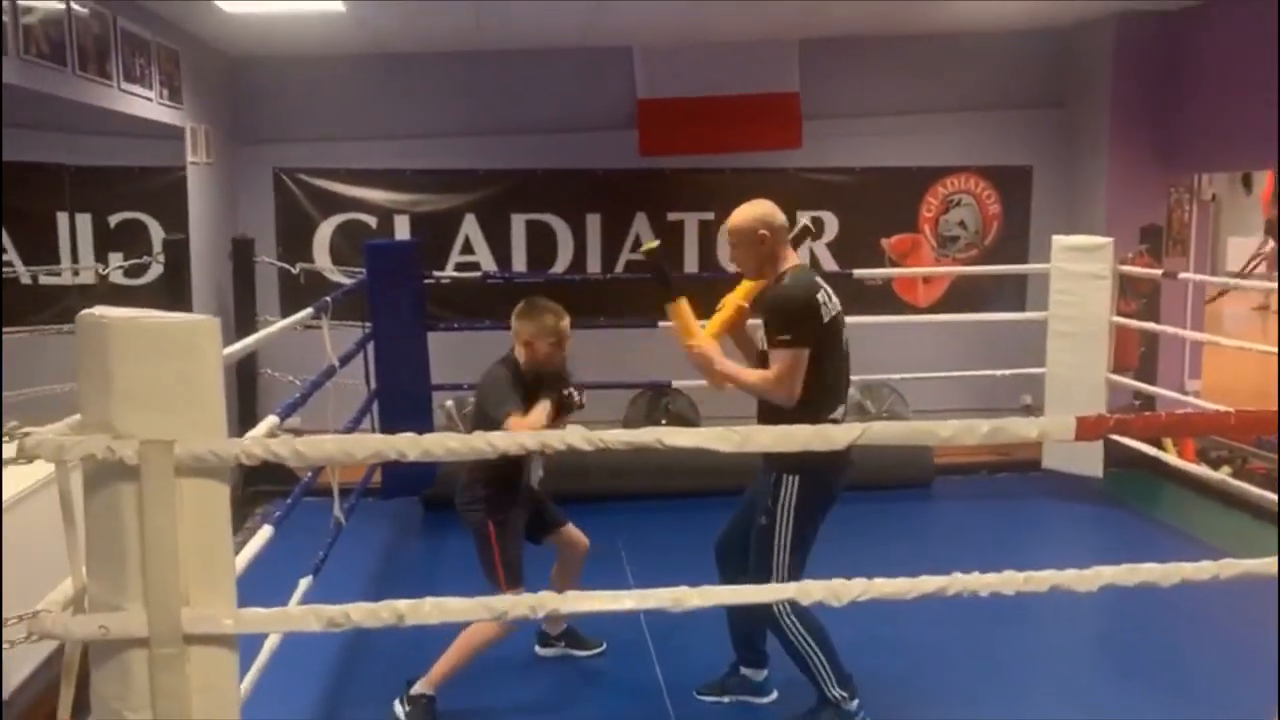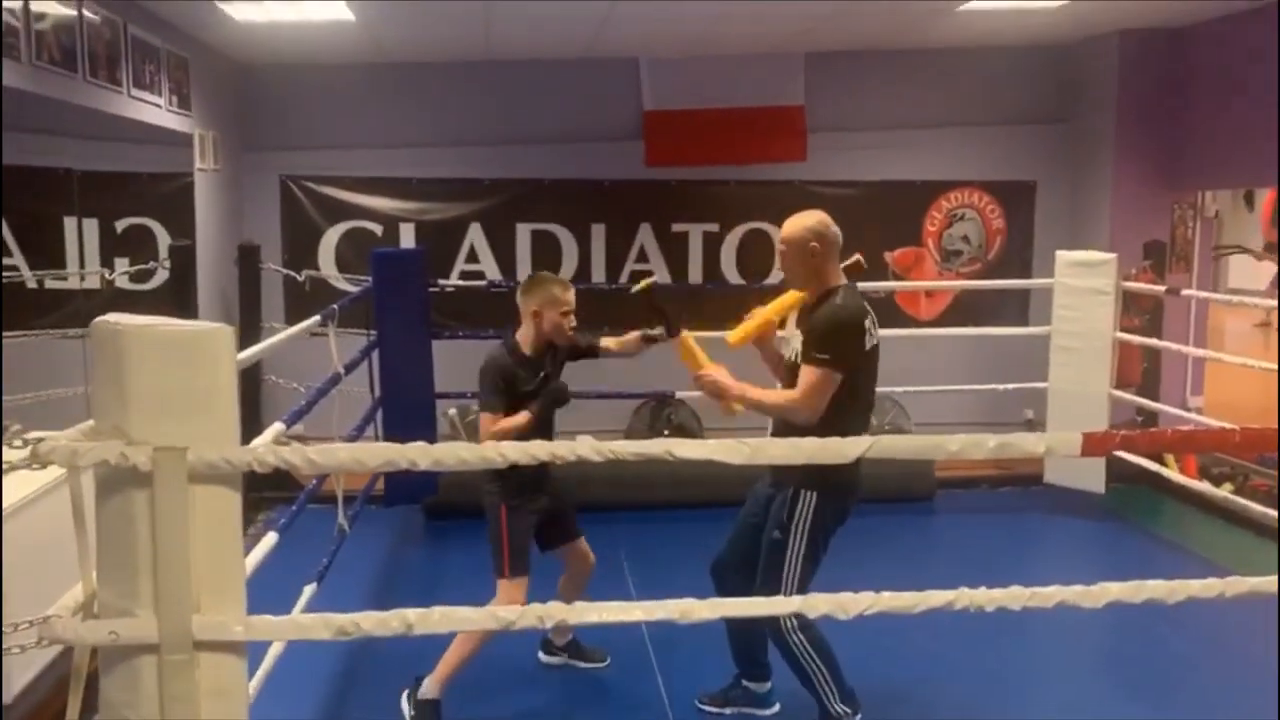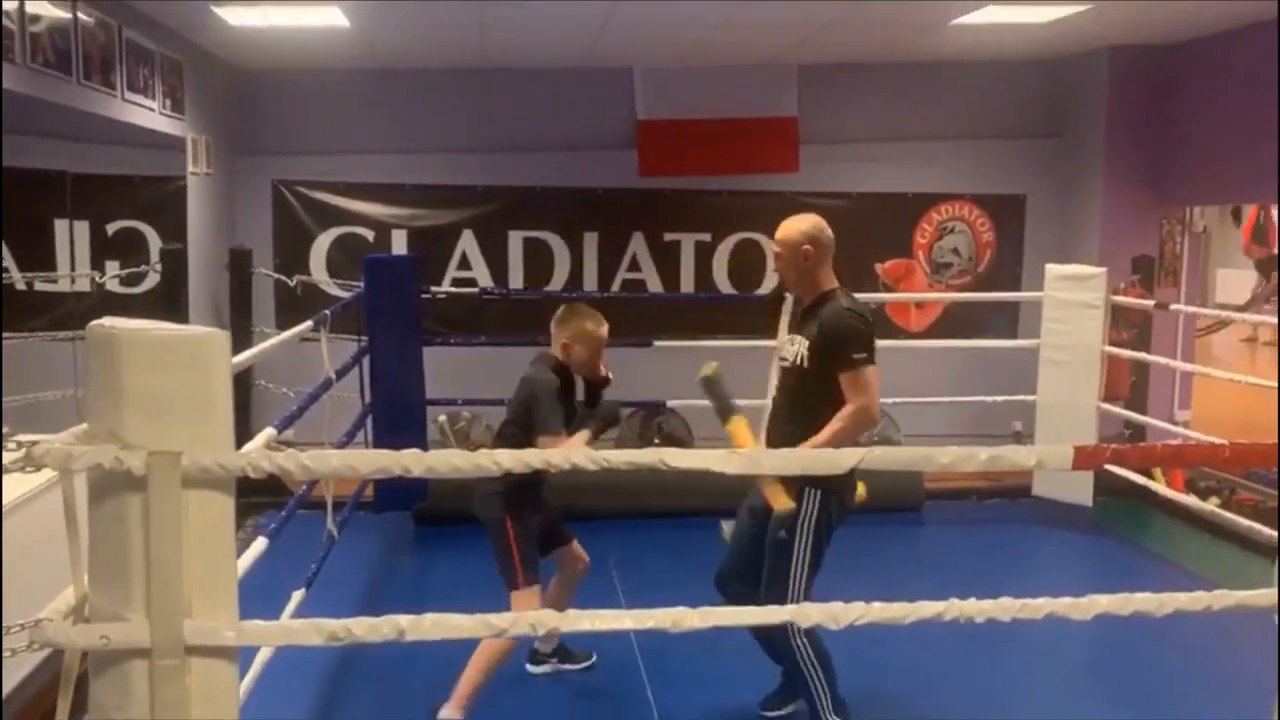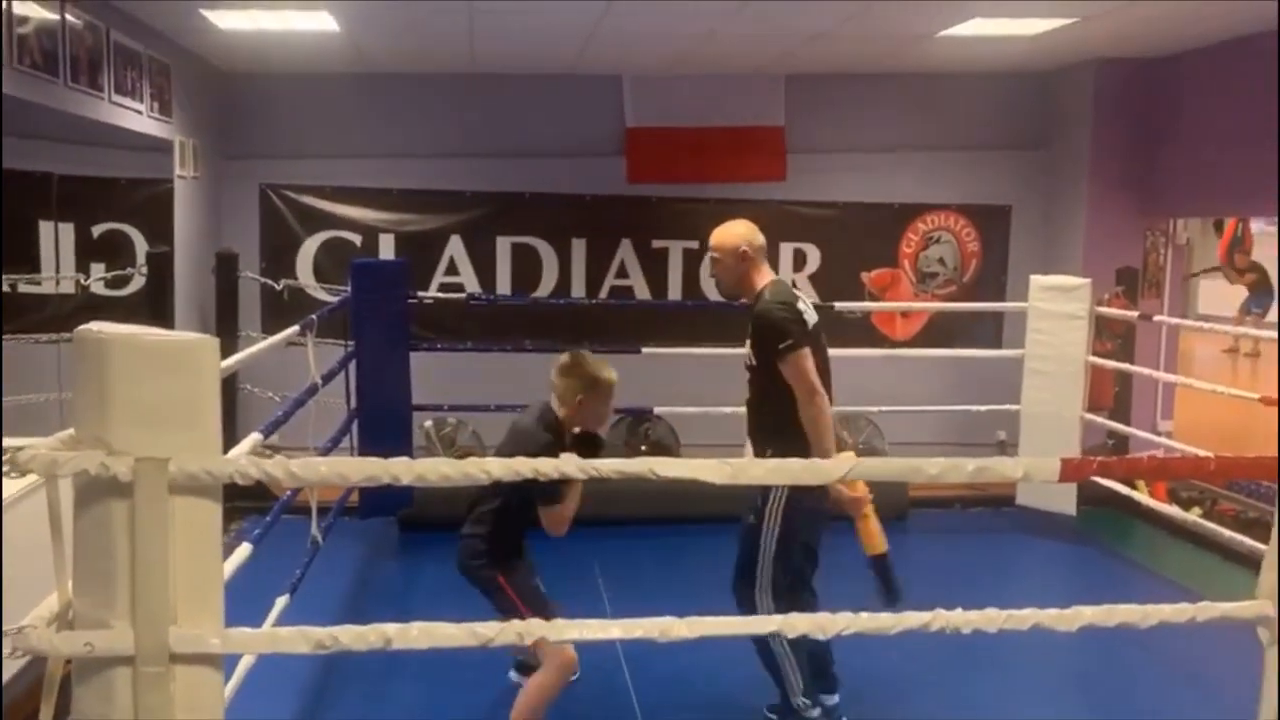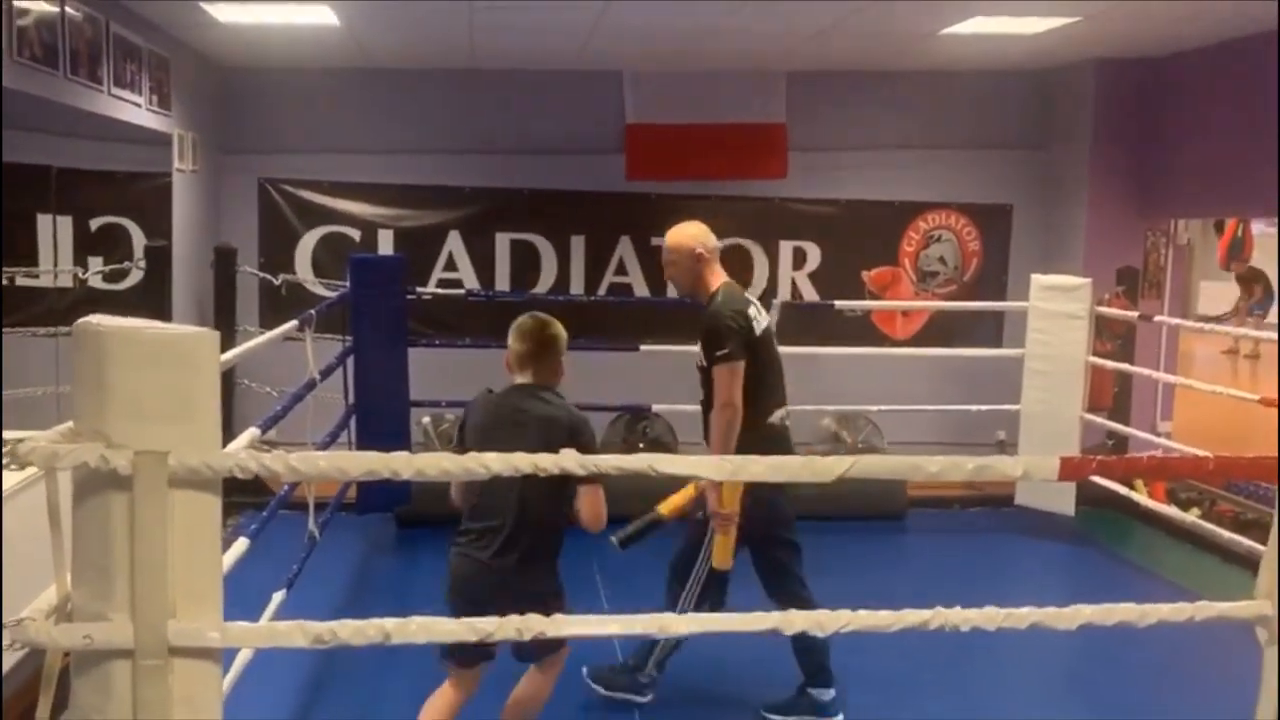
dt=0.3s
person 1, frame 1
left shoulder: (790, 297)
right shoulder: (804, 289)
left elbow: (785, 390)
left wrist: (719, 365)
right wrist: (741, 343)
left hip: (805, 463)
right hip: (788, 458)
left knee: (773, 591)
right knee: (733, 555)
right ankle: (751, 673)
person 1, frame 2
left shoulder: (840, 316)
right shoulder: (823, 309)
left elbow: (805, 407)
left wrist: (733, 388)
right wrist: (766, 351)
left hip: (817, 483)
right hip: (789, 475)
left knee: (780, 607)
right knee: (731, 571)
person 1, frame 3
left shoulder: (844, 320)
right shoulder: (806, 312)
left elbow: (864, 411)
right wrist: (773, 457)
left hip: (813, 486)
right hip: (782, 479)
left knee: (784, 607)
right knee: (735, 581)
person 1, frame 4
left shoulder: (771, 313)
right shoulder: (780, 303)
left elbow: (812, 396)
left wrist: (831, 477)
left knee: (758, 592)
right knee: (791, 589)
person 1, frame 5
left shoulder: (720, 317)
right shoulder: (742, 302)
left elbow: (729, 407)
left wrist: (716, 488)
right hip: (770, 457)
left knee: (694, 578)
right knee: (785, 579)
left ankle: (641, 676)
person 2, frame 1
left shoulder: (536, 375)
right shoulder: (500, 380)
left elbow: (547, 425)
right elbow: (520, 435)
left wrist: (565, 404)
right wrist: (548, 396)
left hip: (513, 485)
right hip: (488, 499)
left knee: (576, 548)
right knee: (507, 615)
left ankle: (553, 630)
person 2, frame 2
left shoulder: (556, 348)
right shoulder: (499, 364)
left elbow: (615, 347)
right elbow: (489, 438)
left wrist: (652, 335)
right wrist: (537, 408)
left hip: (540, 480)
right hip: (510, 491)
left knee: (582, 562)
right knee: (510, 604)
left ankle: (557, 642)
person 2, frame 3
left shoulder: (560, 373)
right shoulder: (543, 383)
right elbow: (560, 454)
left wrist: (596, 388)
right wrist: (594, 426)
left hip: (527, 490)
right hip: (505, 499)
left knee: (575, 564)
right knee: (526, 611)
left ankle: (545, 648)
person 2, frame 4
left shoulder: (544, 418)
right shoulder: (542, 448)
right elbow: (557, 527)
left wrist: (578, 457)
left hip: (500, 529)
right hip: (488, 551)
left knee: (537, 603)
right knee: (562, 659)
left ankle: (528, 662)
person 2, frame 5
left shoulder: (477, 411)
right shoulder: (572, 426)
left elbow: (458, 495)
right elbow: (593, 519)
right wrist: (560, 493)
left hip: (468, 571)
right hip: (531, 581)
left knee: (459, 682)
right knee: (550, 660)
